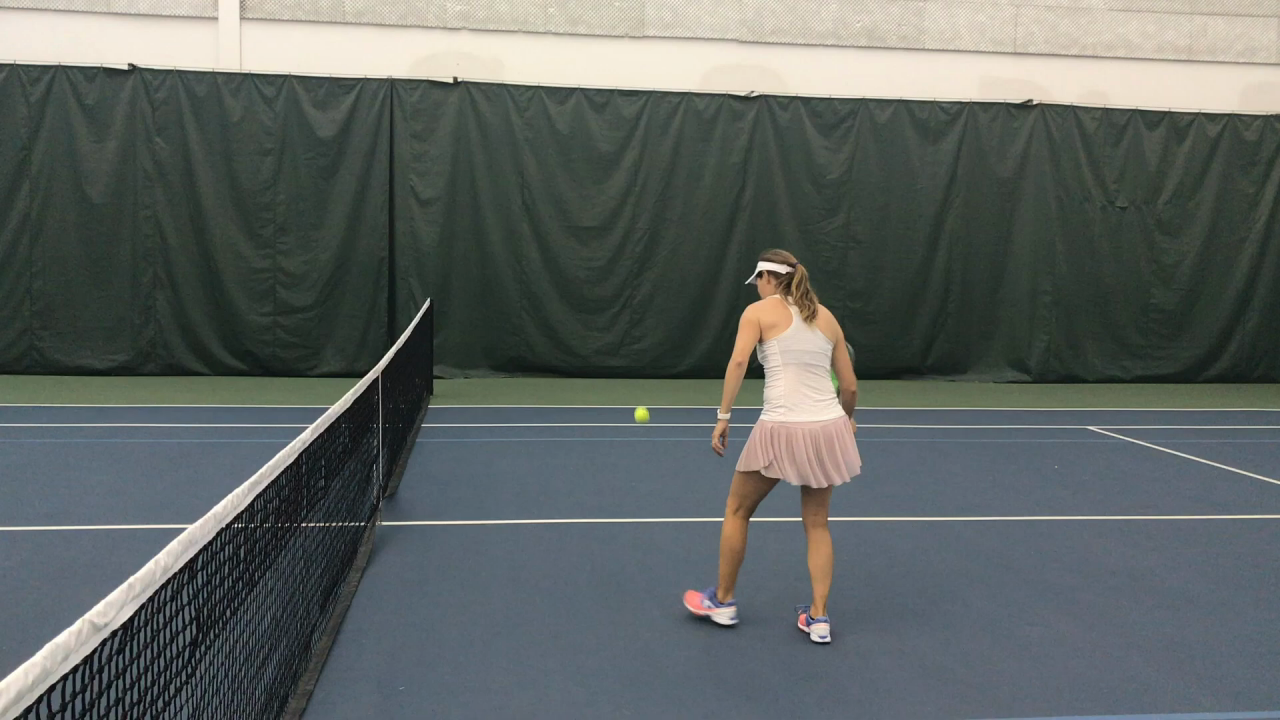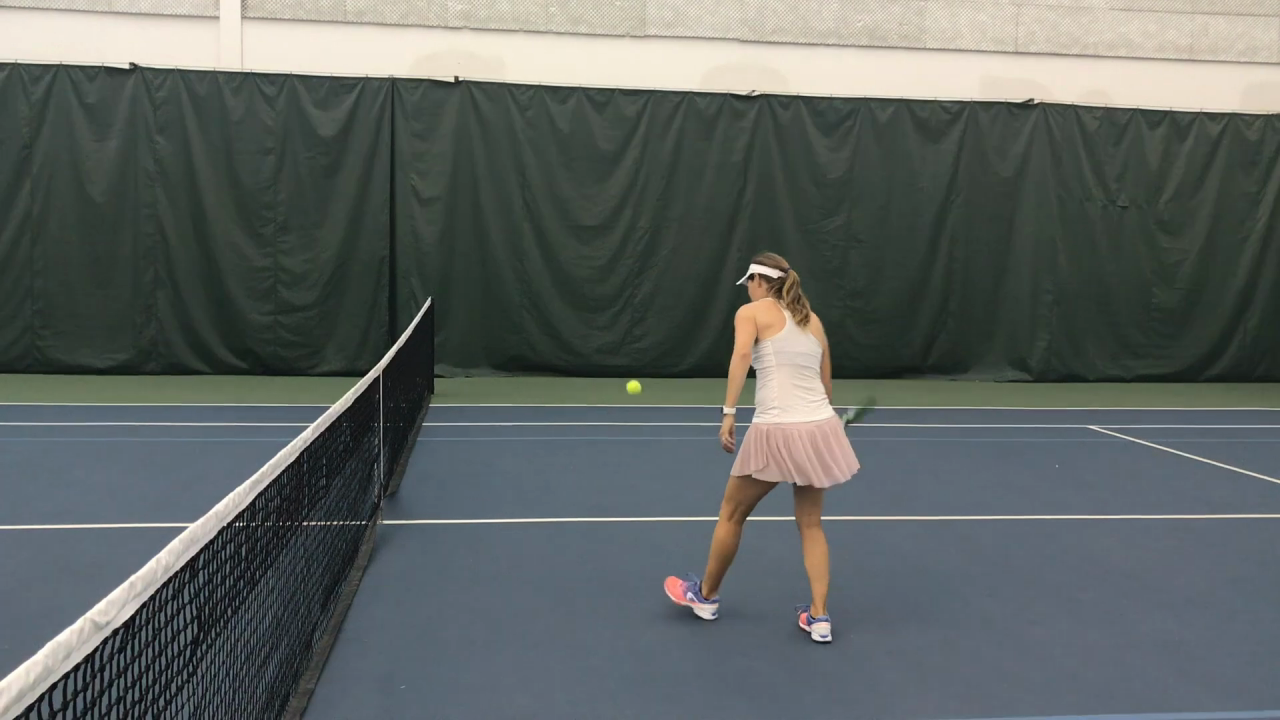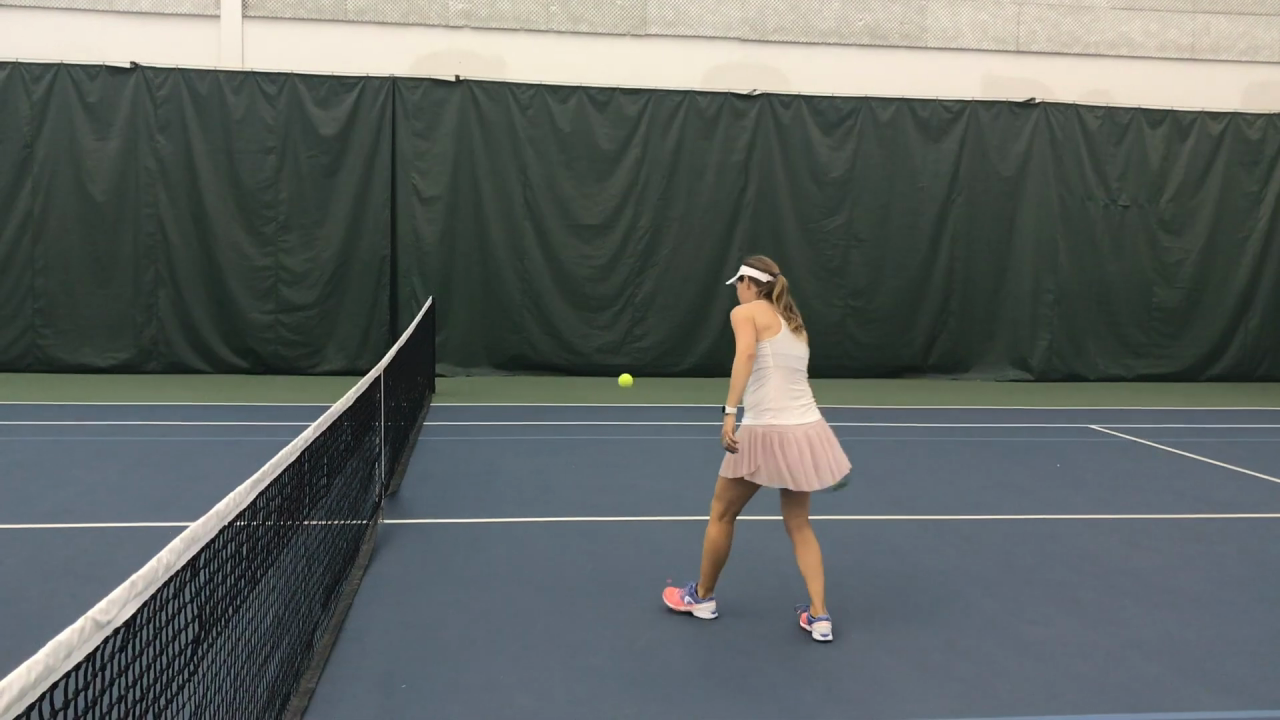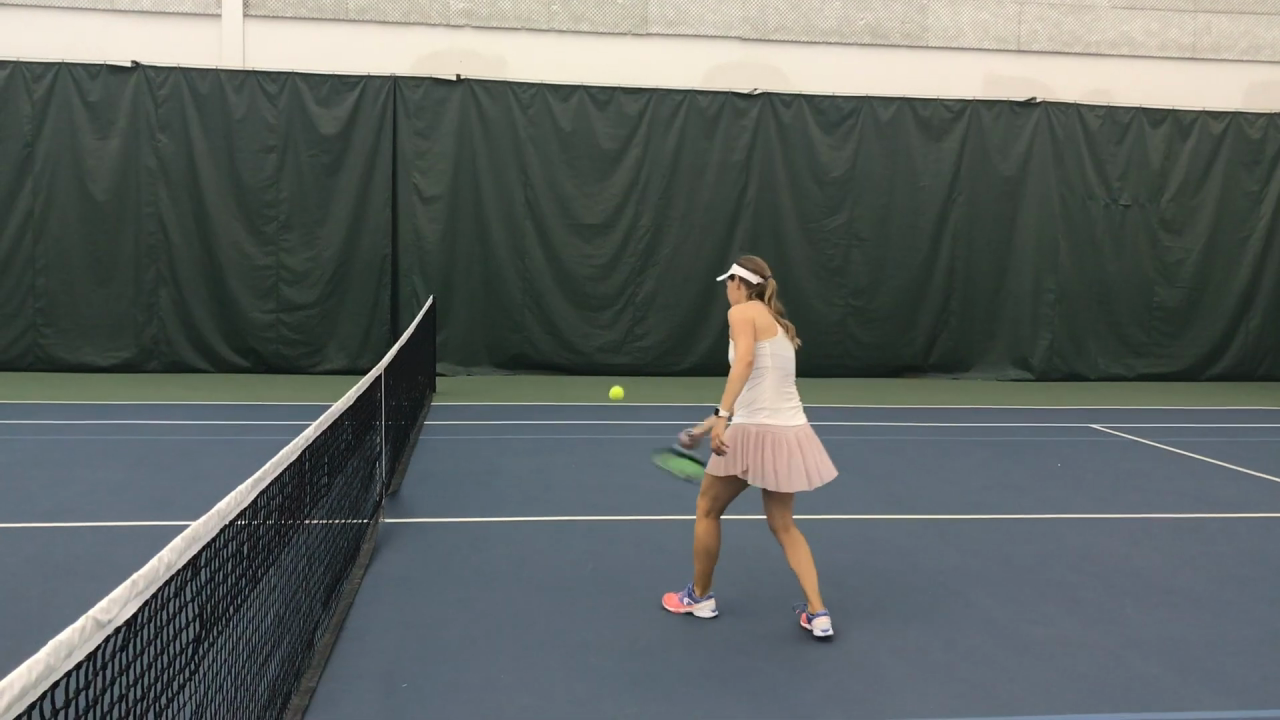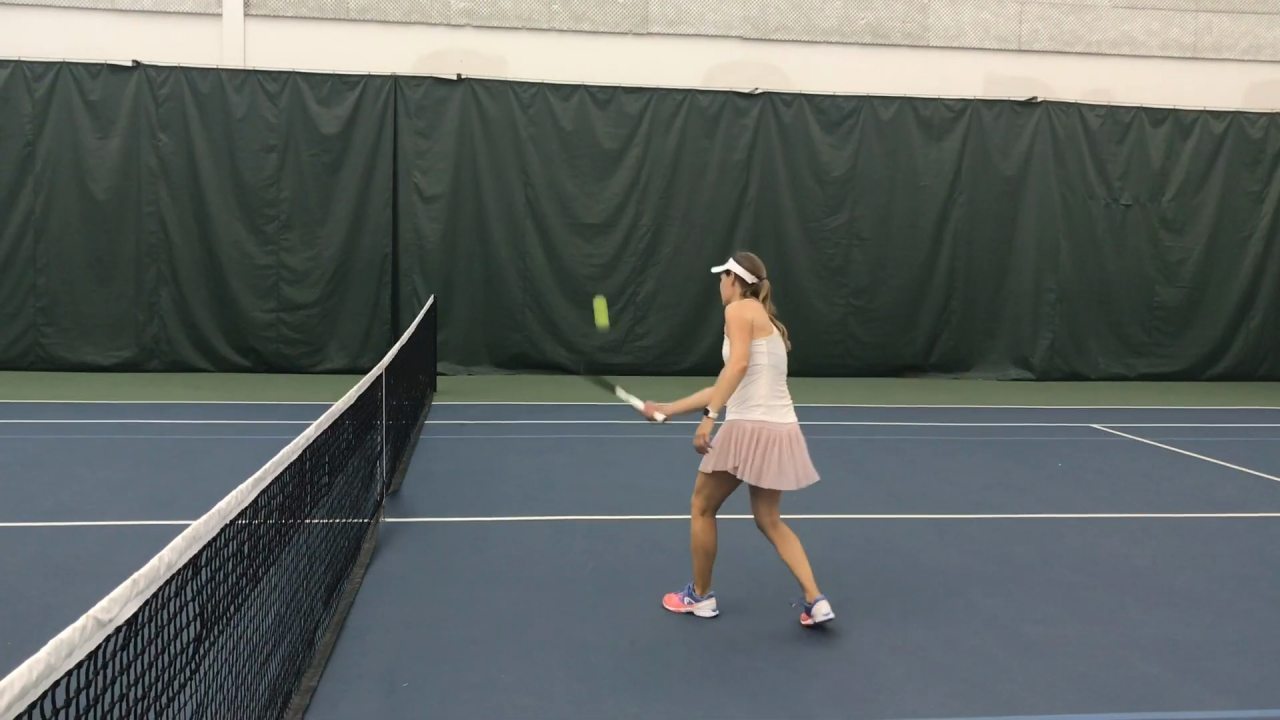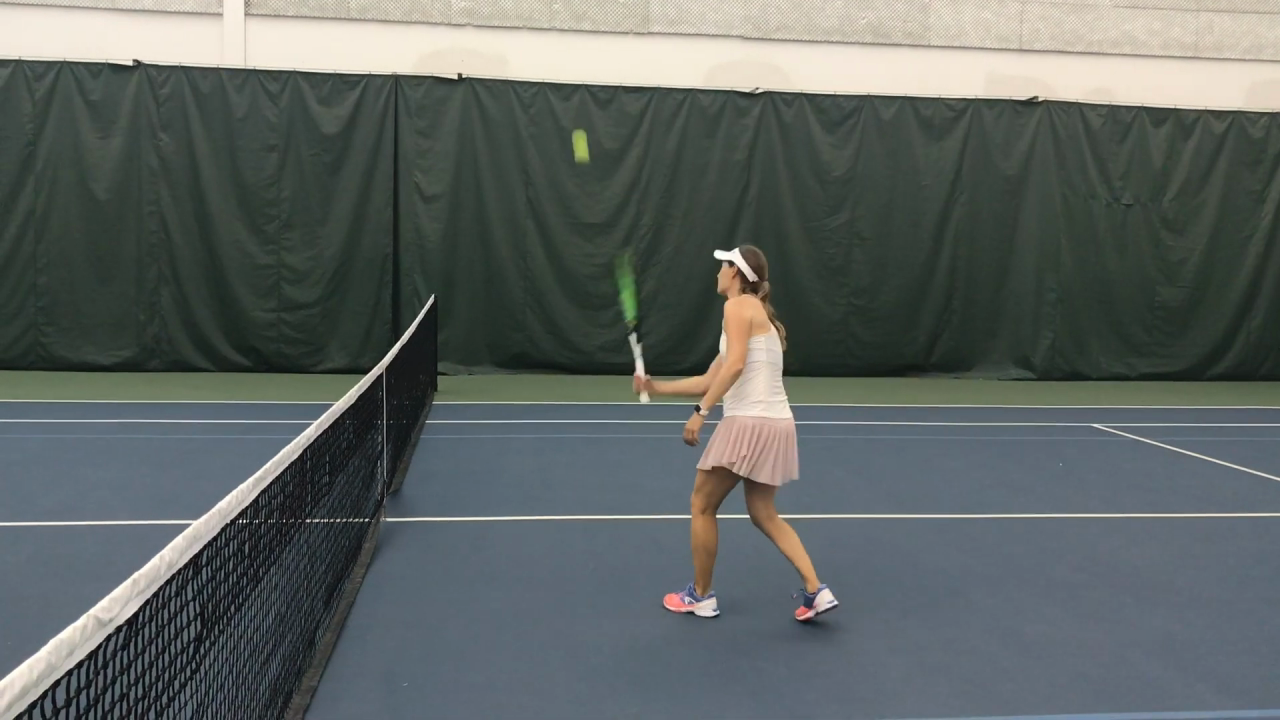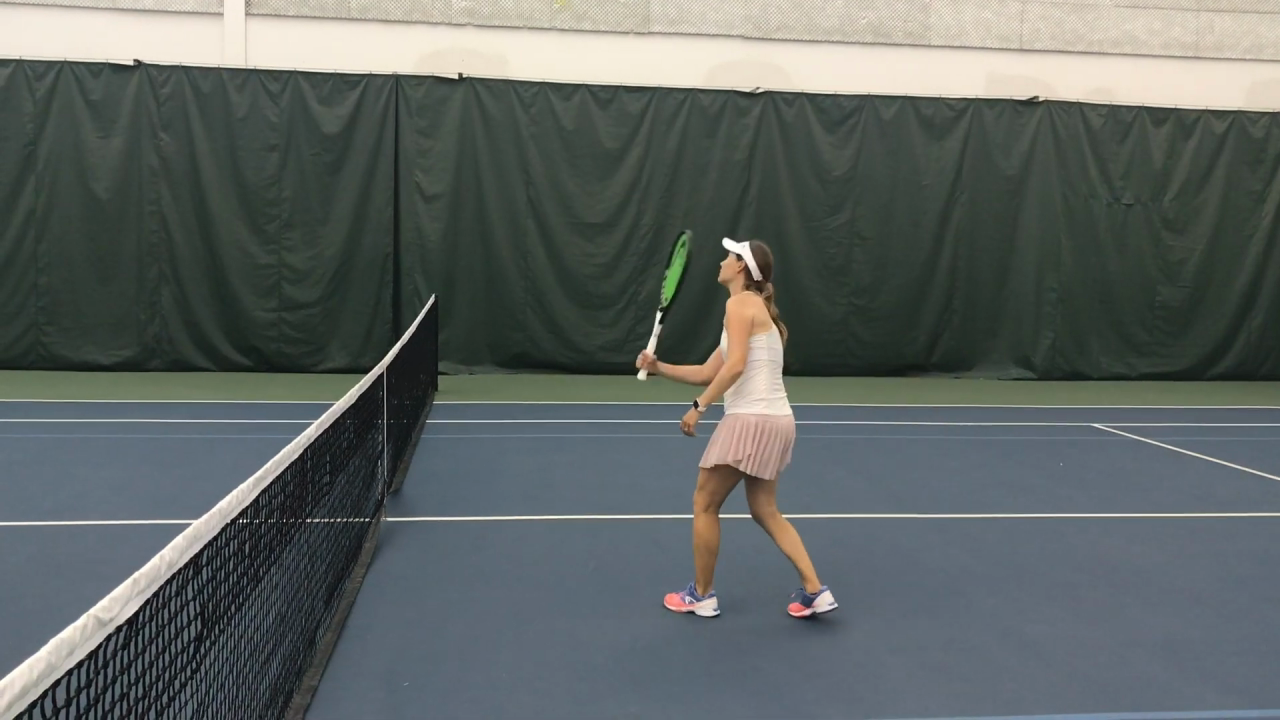
dt=0.1s
person 1, frame 1
left shoulder: (758, 311)
right shoulder: (826, 317)
left elbow: (738, 362)
right elbow: (849, 385)
left wrist: (723, 416)
right wrist: (848, 419)
left hip: (782, 430)
right hip: (827, 427)
left knee: (736, 511)
right knee: (816, 524)
left ankle: (722, 601)
right ankle: (818, 617)
person 1, frame 2
left shoulder: (751, 312)
right shoulder: (813, 321)
left elbow: (740, 358)
left wrist: (729, 413)
left hip: (775, 431)
right hip: (819, 428)
left knee: (731, 515)
right knee: (810, 524)
left ankle: (705, 595)
right ankle: (818, 616)
person 1, frame 3
left shoulder: (746, 312)
right shoulder: (794, 325)
left elbow: (745, 356)
left wrist: (729, 413)
left hip: (766, 433)
right hip: (807, 431)
left knee: (722, 514)
right knee: (798, 526)
left ankle: (701, 596)
right ankle: (819, 616)
person 1, frame 4
left shoulder: (742, 312)
right shoulder: (781, 327)
left elbow: (743, 360)
left wrist: (721, 416)
right wrist: (704, 427)
left hip: (756, 431)
right hip: (792, 432)
left knee: (706, 510)
right knee: (783, 525)
left ankle: (700, 595)
right ankle: (817, 612)
person 1, frame 5
left shoulder: (740, 310)
right shoulder: (765, 320)
left elbow: (739, 365)
right elbow: (720, 389)
left wrist: (709, 419)
right wrist: (666, 409)
left hip: (751, 429)
right hip: (781, 430)
left knee: (701, 507)
right knee: (770, 521)
left ankle: (700, 596)
right ankle: (816, 600)
person 1, frame 6
left shoulder: (738, 305)
right shoulder: (759, 315)
left elbow: (734, 366)
right elbow: (710, 380)
left wrist: (699, 412)
right wrist: (656, 386)
left hip: (749, 425)
right hip: (778, 425)
left knee: (702, 507)
right knee: (765, 515)
left ankle: (701, 595)
right ankle: (816, 591)
person 1, frame 7
left shoulder: (740, 302)
right shoulder: (755, 307)
left elbow: (735, 367)
right elbow: (707, 372)
left wrist: (697, 407)
right wrist: (659, 367)
left hip: (750, 423)
right hip: (776, 422)
left knee: (704, 505)
right knee: (766, 512)
left ankle: (701, 595)
right ankle: (815, 591)
